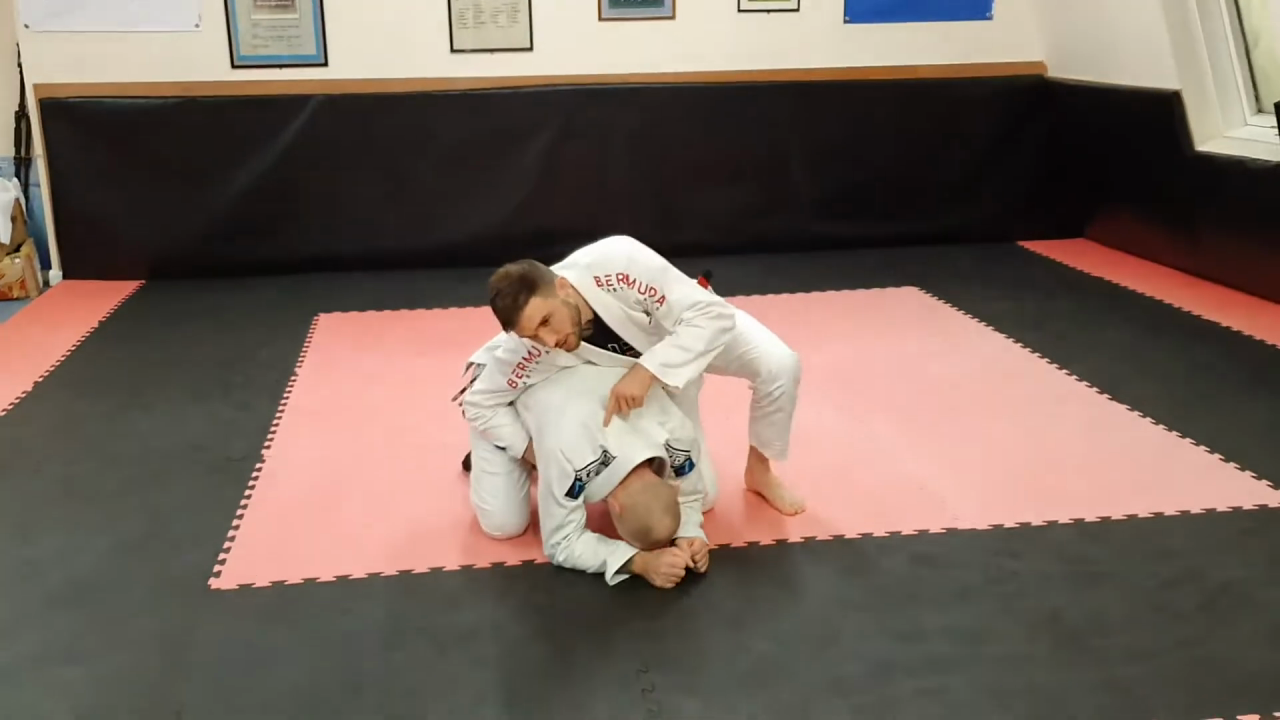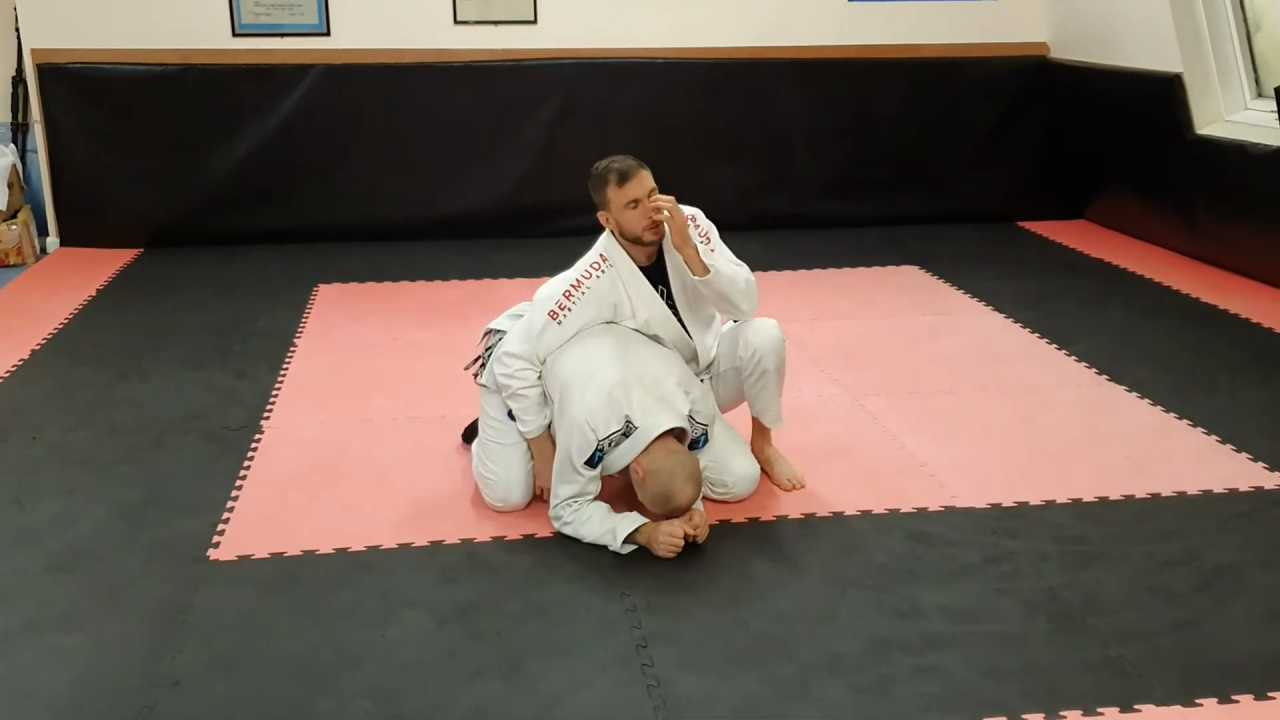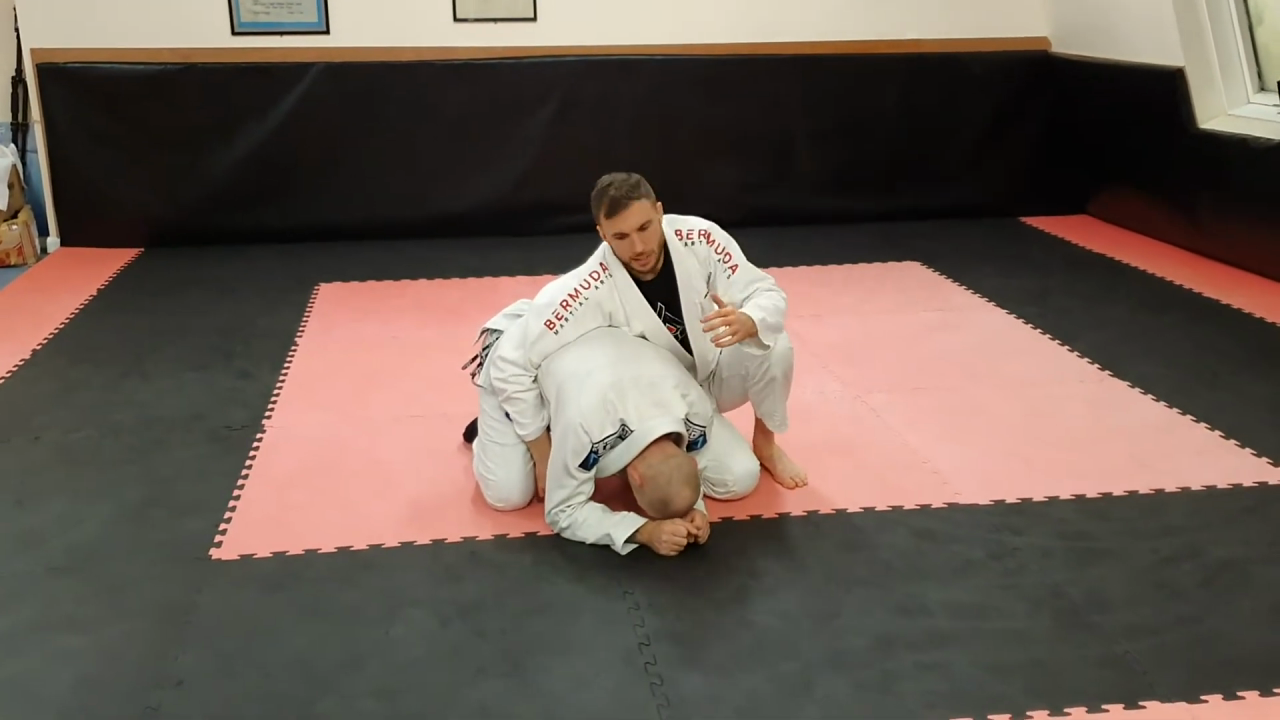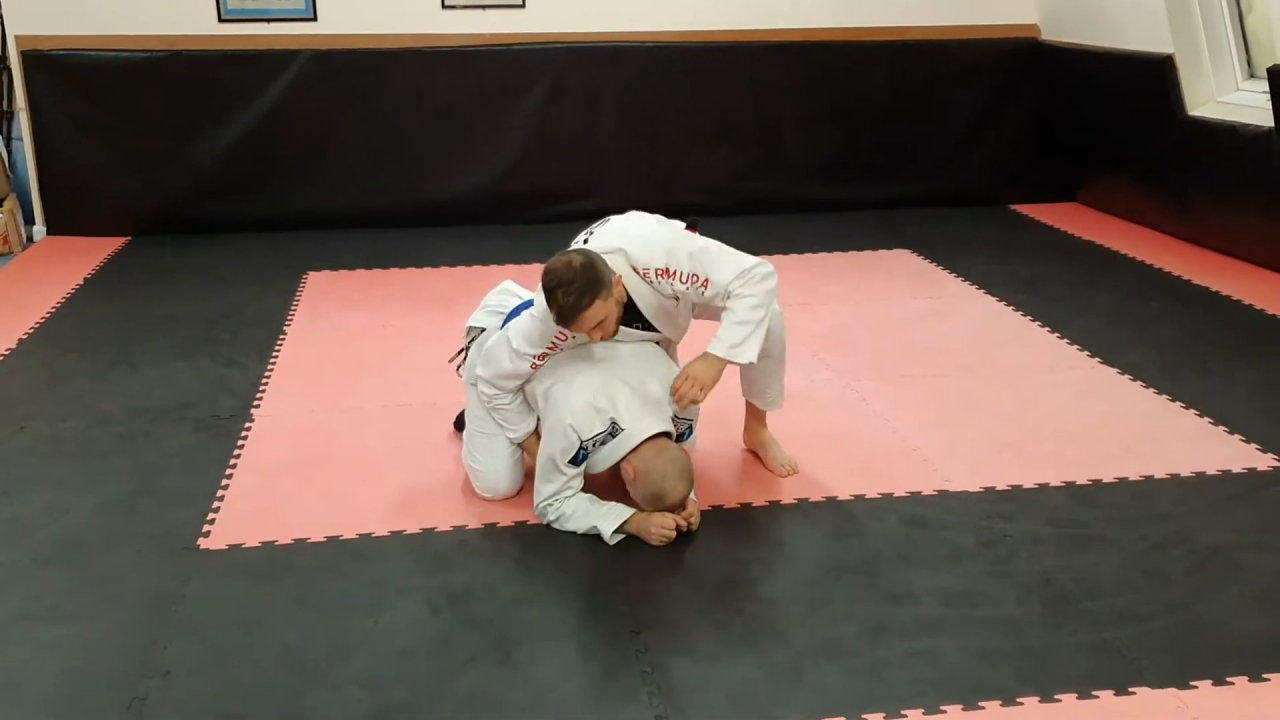
dt=1s
person 1, frame 1
left shoulder: (618, 262)
right shoulder: (528, 348)
left elbow: (712, 315)
right elbow: (479, 404)
left wrist: (647, 371)
right wrist: (541, 461)
left hip: (696, 330)
right hip: (629, 375)
left knee: (780, 366)
left ankle: (759, 471)
person 1, frame 2
left shoulder: (688, 222)
right shoulder: (593, 280)
left elbow: (744, 303)
right elbow: (512, 360)
left wrist: (690, 251)
right wrist: (543, 452)
left hip: (711, 363)
left knee: (763, 336)
left ankle: (762, 443)
person 1, frame 3
left shoulder: (698, 238)
right shoulder: (588, 291)
left elbow: (767, 293)
right elbow: (510, 368)
left wrist: (746, 323)
right wrist: (544, 457)
left hip: (711, 370)
left knee: (773, 348)
left ankle: (765, 442)
person 1, frame 4
left shoulder: (660, 252)
right shoulder: (546, 321)
left elbow: (756, 275)
right elbow: (493, 381)
left wrist: (715, 358)
right wrist: (539, 454)
right hip: (640, 326)
left knee: (766, 318)
left ankle: (756, 430)
person 2, frame 1
left shoulder: (679, 433)
right shoulder: (566, 451)
left elbow: (687, 494)
right elbow: (561, 543)
left wrist: (689, 537)
right wrist: (641, 562)
person 2, frame 2
left shoulder: (699, 405)
right shoulder: (588, 421)
left elbow: (681, 464)
right elbow: (568, 509)
left wrist: (690, 509)
right wrist: (645, 532)
right knee: (507, 496)
right ankle: (492, 429)
person 2, frame 3
left shoulder: (696, 408)
right shoulder: (583, 423)
left elbow: (679, 465)
right elbow: (563, 512)
left wrist: (693, 510)
right wrist: (645, 531)
right knee: (508, 495)
right ankle: (489, 428)
person 2, frame 4
right shoulder: (573, 420)
left elbow: (670, 459)
right elbow: (552, 504)
left wrist: (684, 498)
right wrist: (634, 522)
right knee: (496, 485)
right ankle: (476, 416)
